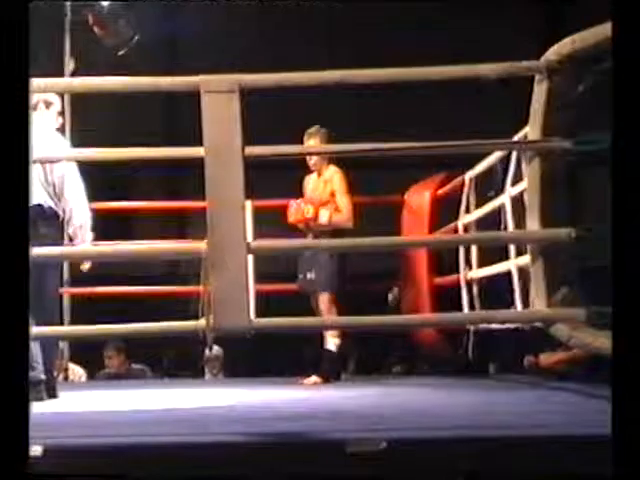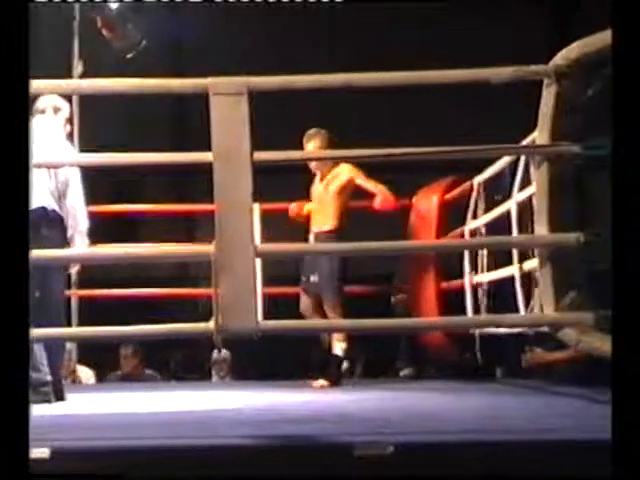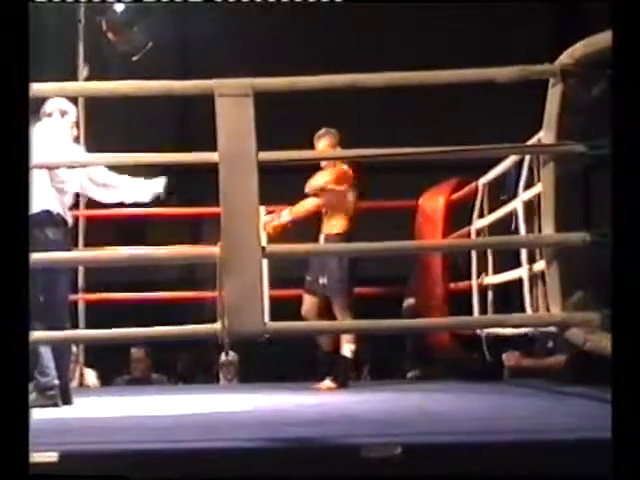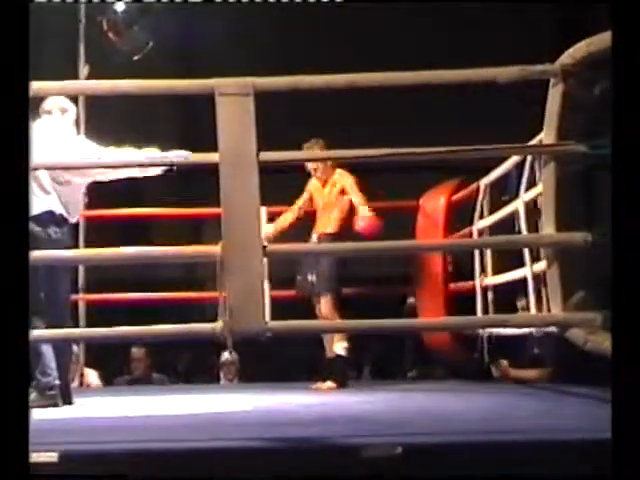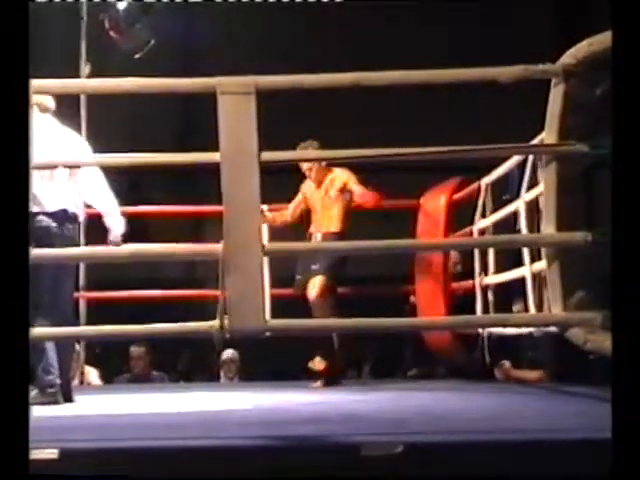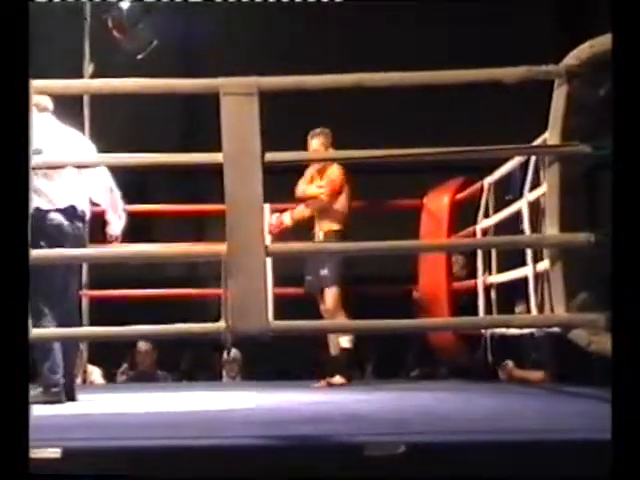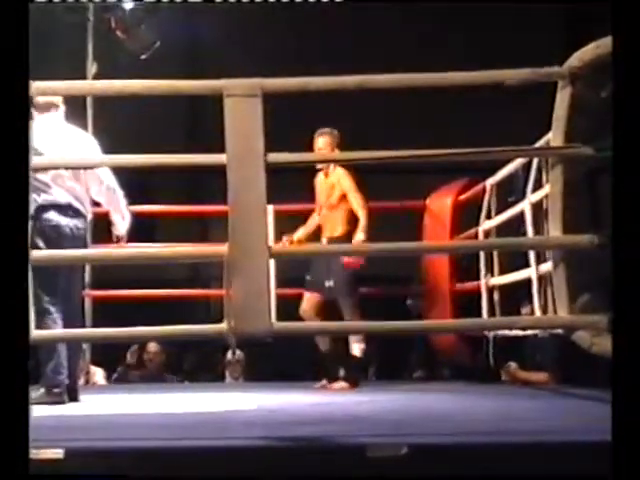
dt=0.4s
person 1, frame 1
right shoulder: (52, 140)
right elbow: (71, 191)
right wrist: (82, 236)
right hip: (43, 223)
left knee: (39, 305)
right knee: (45, 305)
right ankle: (46, 380)
person 1, frame 2
right shoulder: (58, 144)
right elbow: (72, 198)
right wrist: (78, 241)
left hip: (37, 226)
right hip: (47, 226)
left knee: (34, 308)
right knee: (50, 308)
left ankle: (40, 382)
right ankle: (51, 382)
person 1, frame 3
right shoulder: (61, 146)
right elbow: (98, 180)
right wrist: (145, 187)
left hip: (37, 228)
right hip: (49, 228)
left knee: (37, 311)
right knee: (55, 311)
left ankle: (46, 385)
right ankle: (58, 385)
person 1, frame 4
left shoulder: (32, 139)
right shoulder: (65, 142)
right elbow: (111, 161)
left hip: (34, 228)
right hip: (53, 228)
left knee: (37, 310)
right knee: (58, 310)
left ankle: (47, 385)
right ankle: (60, 386)
person 1, frame 5
left shoulder: (33, 137)
right shoulder: (71, 139)
right elbow: (94, 184)
right wrist: (114, 222)
left hip: (38, 222)
right hip: (65, 225)
left knee: (40, 307)
right knee: (61, 306)
left ankle: (48, 384)
right ankle: (63, 383)
person 1, frame 6
left shoulder: (34, 134)
right shoulder: (76, 138)
right elbow: (102, 182)
right wrist: (115, 219)
left hip: (44, 221)
right hip: (74, 223)
left knee: (45, 305)
right knee: (67, 305)
left ankle: (51, 383)
right ankle: (67, 382)
person 1, frame 7
left shoulder: (33, 134)
right shoulder: (82, 138)
right elbow: (104, 182)
right wrist: (120, 219)
left hip: (46, 220)
right hip: (76, 223)
left knee: (49, 304)
right knee: (71, 305)
left ankle: (54, 383)
right ankle: (70, 382)
person 2, frame 1
left shoulder: (336, 176)
right shoulder: (308, 180)
left elbow: (348, 220)
left wrist: (318, 215)
right wrist: (300, 218)
left knee: (326, 305)
right knee: (318, 308)
left ankle: (327, 369)
right ankle: (332, 366)
person 2, frame 2
left shoulder: (344, 172)
right shoulder: (317, 179)
left elbow: (373, 186)
left wrist: (383, 195)
right wrist: (304, 210)
left hip: (330, 242)
right hip: (312, 243)
left knee: (331, 308)
right knee: (306, 307)
left ankle: (333, 371)
right ankle: (334, 353)
person 2, frame 3
left shoulder: (345, 173)
right shoulder: (325, 176)
left elbow: (316, 193)
right elbow: (312, 194)
left wrist: (285, 215)
left hip: (339, 245)
right hip: (322, 244)
left knee: (341, 310)
right knee: (309, 311)
left ankle: (341, 373)
right ankle: (330, 359)
person 2, frame 4
left shoulder: (344, 178)
right shoulder: (313, 184)
left elbow: (357, 198)
right elbow: (297, 210)
left wrist: (364, 212)
right wrist: (274, 228)
left hip: (332, 244)
right hip: (313, 245)
left knee: (329, 310)
right knee: (321, 313)
left ankle: (339, 373)
right ankle: (331, 371)
person 2, frame 5
left shoulder: (341, 176)
right shoulder: (307, 186)
left elbow: (361, 193)
right elbow: (291, 214)
left wrist: (367, 196)
right wrist: (268, 216)
left hip: (333, 243)
right hip: (313, 244)
left knee: (314, 294)
right knee: (323, 304)
left ankle: (325, 351)
right ankle: (331, 368)
person 2, frame 6
left shoulder: (337, 173)
right shoulder: (312, 172)
left elbow: (314, 205)
right elbow: (300, 192)
left wrist: (285, 219)
right wrist: (315, 187)
left hip: (335, 241)
right hip: (317, 242)
left knee: (333, 304)
right knee: (325, 309)
left ankle: (344, 368)
right ankle: (335, 368)
person 2, frame 7
left shoulder: (344, 178)
right shoulder: (319, 179)
left elbow: (362, 212)
left wrist: (360, 237)
right wrist: (297, 236)
right hip: (323, 248)
left knee: (350, 312)
right knee: (307, 310)
left ankle: (352, 374)
right ankle: (332, 368)
